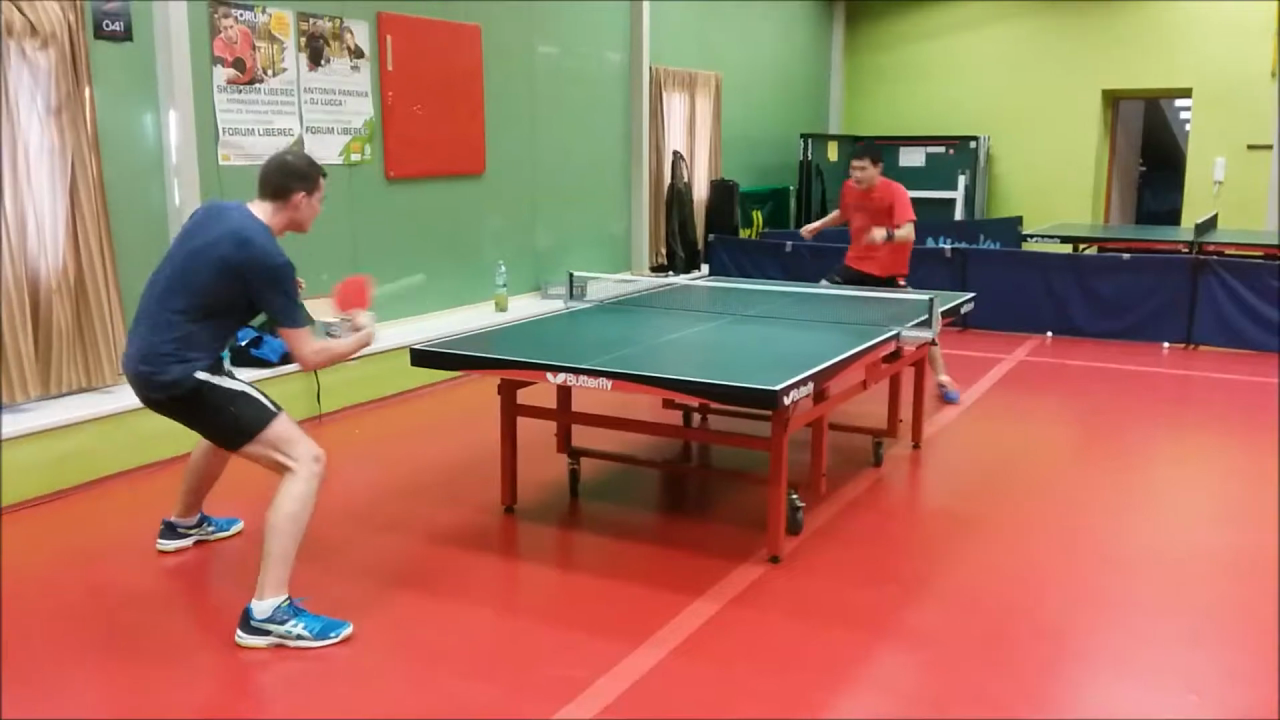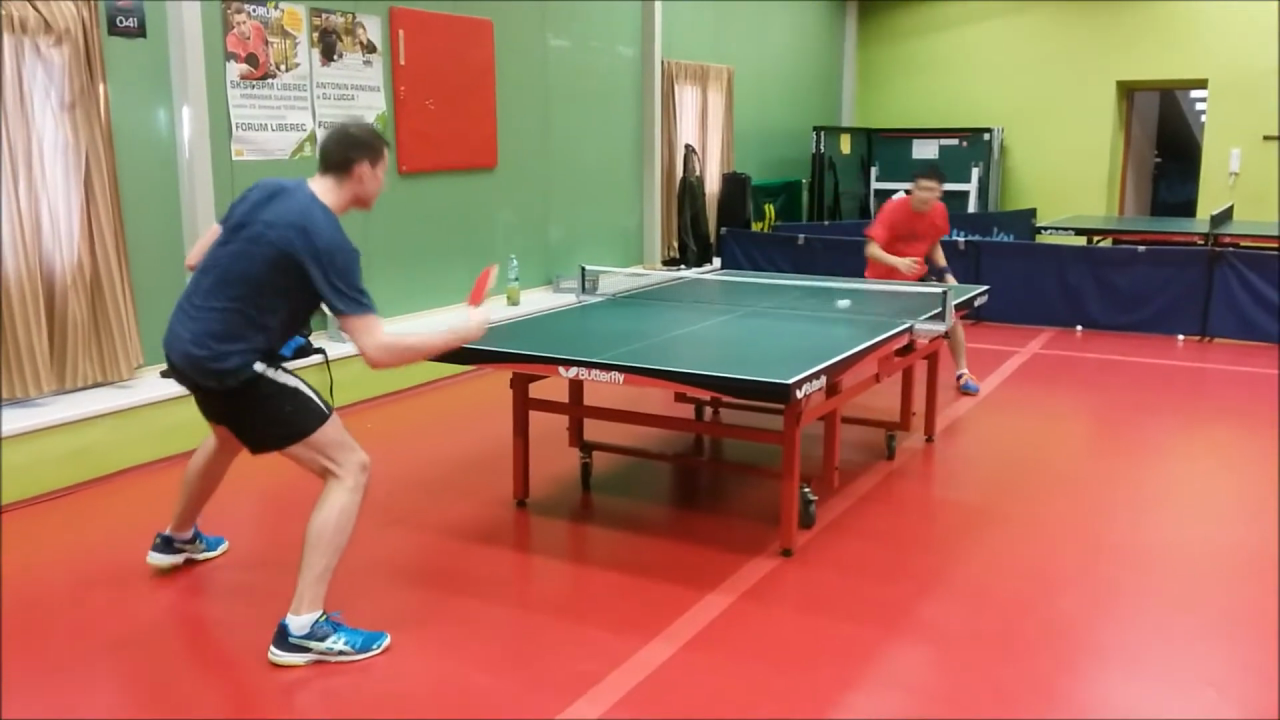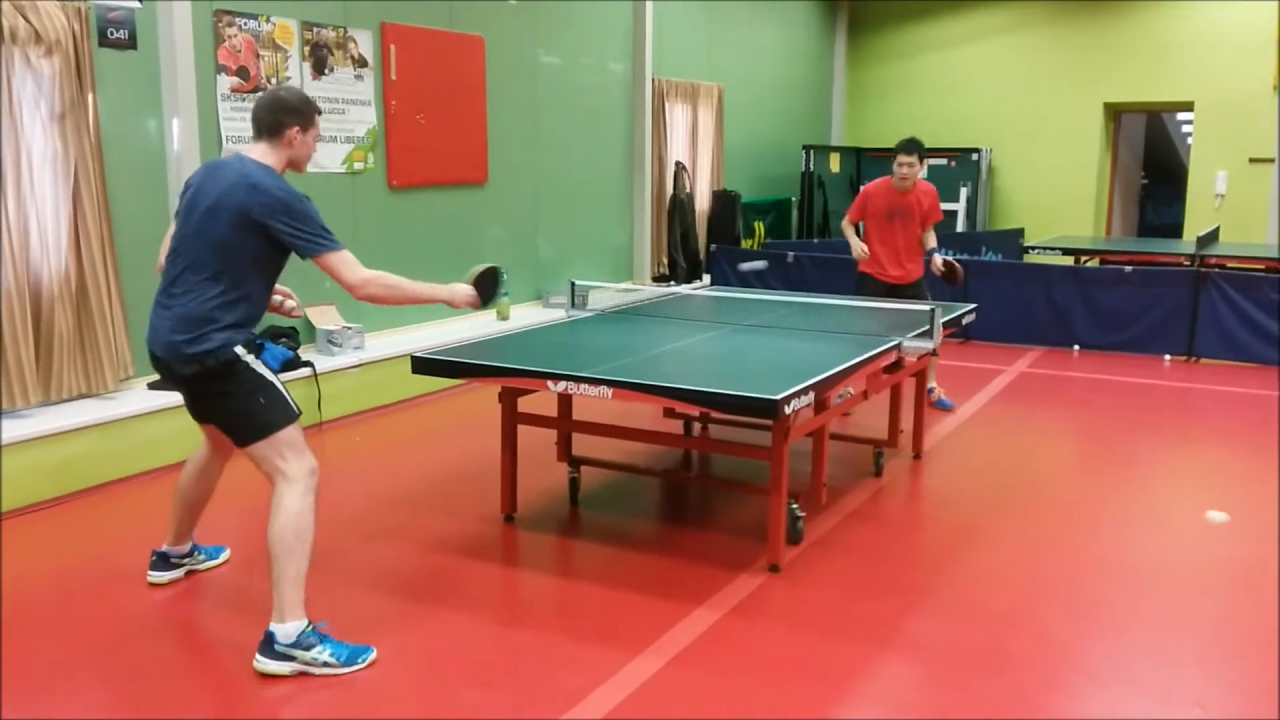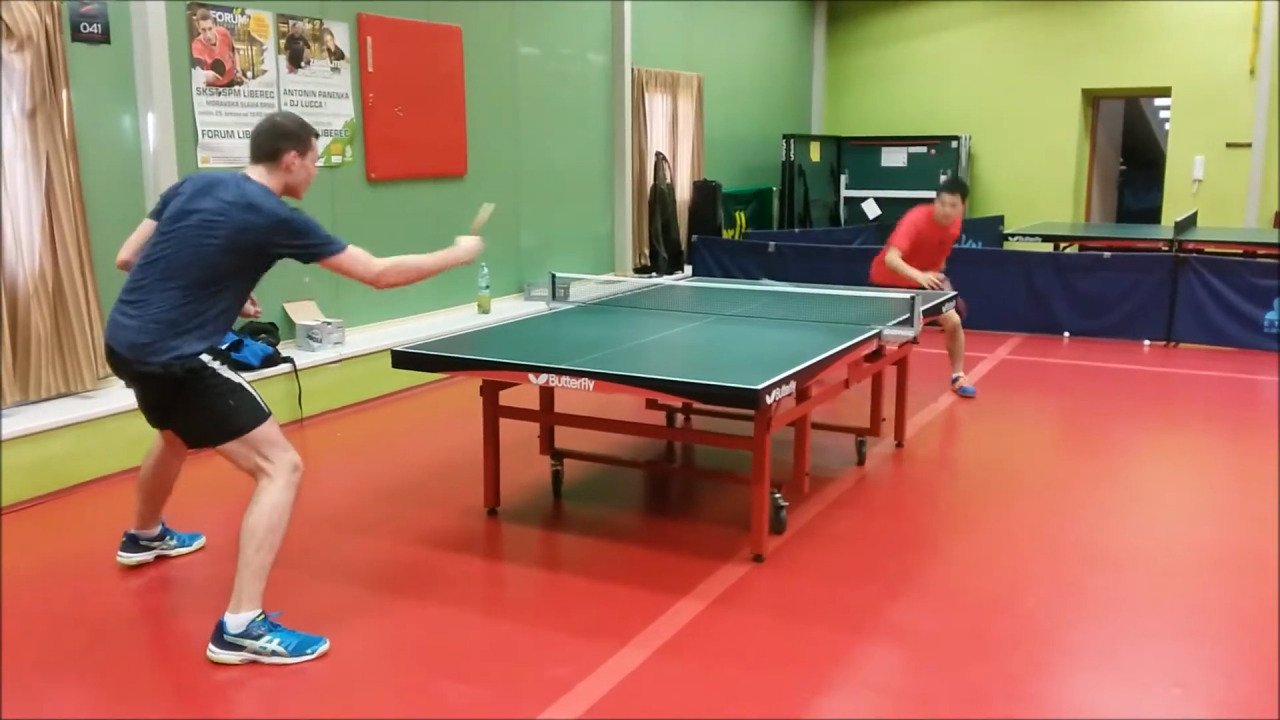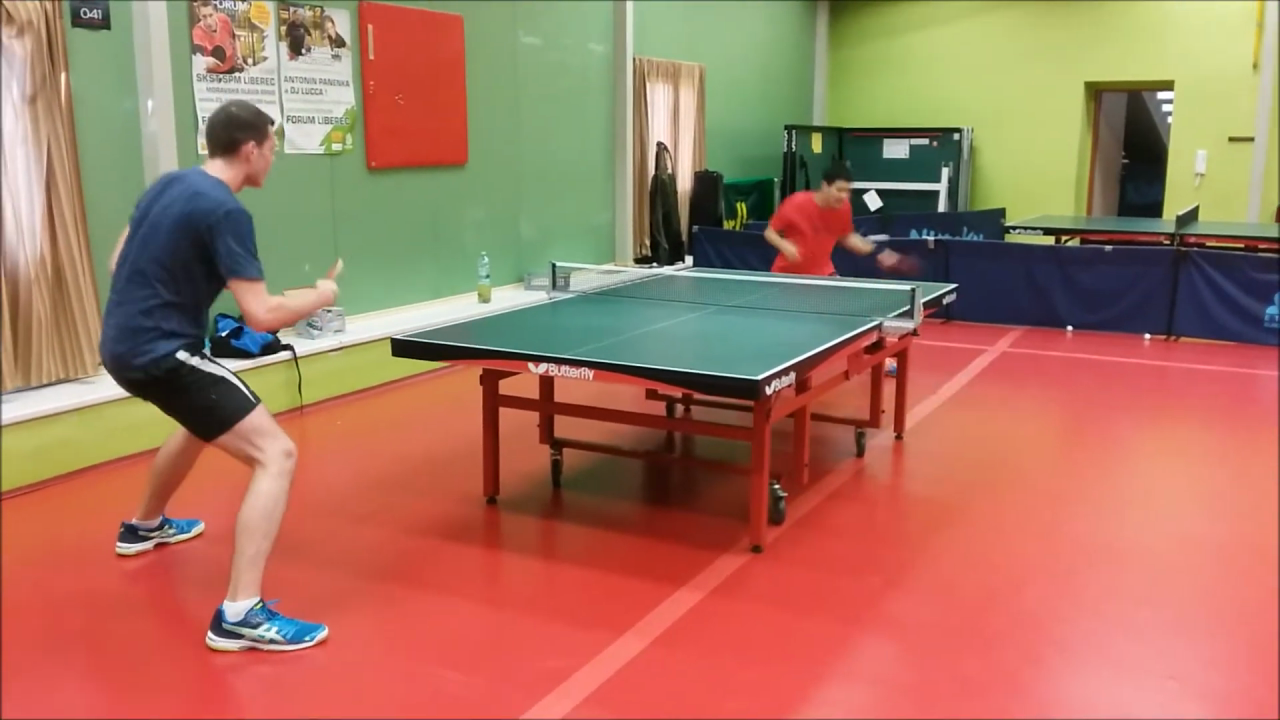
dt=1s
person 1, frame 1
left shoulder: (214, 213)
right shoulder: (267, 259)
right elbow: (308, 354)
right wrist: (361, 337)
left hip: (149, 360)
right hip: (178, 374)
left knee: (236, 426)
right knee: (304, 460)
left ankle: (183, 522)
right ankle: (268, 612)
person 1, frame 2
left shoulder: (266, 190)
right shoulder: (329, 244)
left elbow: (197, 259)
right elbow: (379, 351)
right wrist: (467, 330)
left hip: (185, 344)
right hip: (228, 364)
left knee: (230, 435)
right knee: (349, 468)
left ankle: (176, 538)
right ankle: (301, 628)
person 1, frame 3
left shoulder: (208, 173)
right shoulder: (276, 197)
left elbow: (169, 260)
right elbow: (360, 281)
right wrist: (449, 293)
left hip: (169, 338)
right hip: (211, 349)
left knee: (219, 442)
right knee: (296, 472)
left ankle: (173, 552)
right ankle: (287, 635)
person 1, frame 4
left shoulder: (194, 184)
right shoulder: (275, 218)
left elbow: (127, 258)
right elbow: (378, 273)
right wrist: (456, 255)
left hip: (126, 339)
right hip: (173, 355)
left knee: (176, 437)
right knee: (280, 467)
left ankle: (142, 536)
right ankle: (240, 626)
person 1, frame 5
left shoulder: (169, 184)
right shoulder: (225, 211)
left elbow: (122, 259)
right elbow: (262, 315)
right wrist: (321, 297)
left hip: (123, 344)
right hip: (160, 353)
left knee: (203, 421)
right knee: (276, 454)
left ankle: (144, 525)
right ankle: (240, 613)
person 2, frame 1
left shoulder: (896, 192)
right shoulder: (849, 188)
left elbow: (909, 234)
left wrist: (887, 235)
right wrist: (818, 225)
left hip: (889, 270)
right hip: (855, 264)
left ankle: (942, 378)
person 2, frame 2
left shoulder: (939, 212)
right shoulder: (893, 209)
right elbow: (872, 250)
left wrist: (946, 272)
right wrist: (898, 262)
left hip: (918, 276)
right hip: (881, 277)
left ankle: (962, 373)
person 2, frame 3
left shoulder: (928, 193)
right shoulder: (872, 191)
left elbow: (927, 230)
right elbow: (847, 222)
left wrist: (933, 253)
right wrist: (854, 241)
left hip: (911, 276)
right hip: (873, 274)
left ankle: (932, 387)
right ankle: (847, 387)
person 2, frame 4
left shoulder: (955, 222)
right shoulder: (916, 220)
right elbow: (891, 259)
left wrist: (940, 277)
right wrist: (919, 276)
left hip: (925, 281)
right hip: (888, 280)
left knee: (953, 321)
left ankle: (958, 376)
person 2, frame 5
left shoulder: (844, 208)
right shoulder: (795, 204)
left elbow: (848, 238)
right elbow: (770, 232)
left wrist: (877, 251)
right wrist: (784, 246)
left hip: (822, 273)
right hip: (789, 273)
